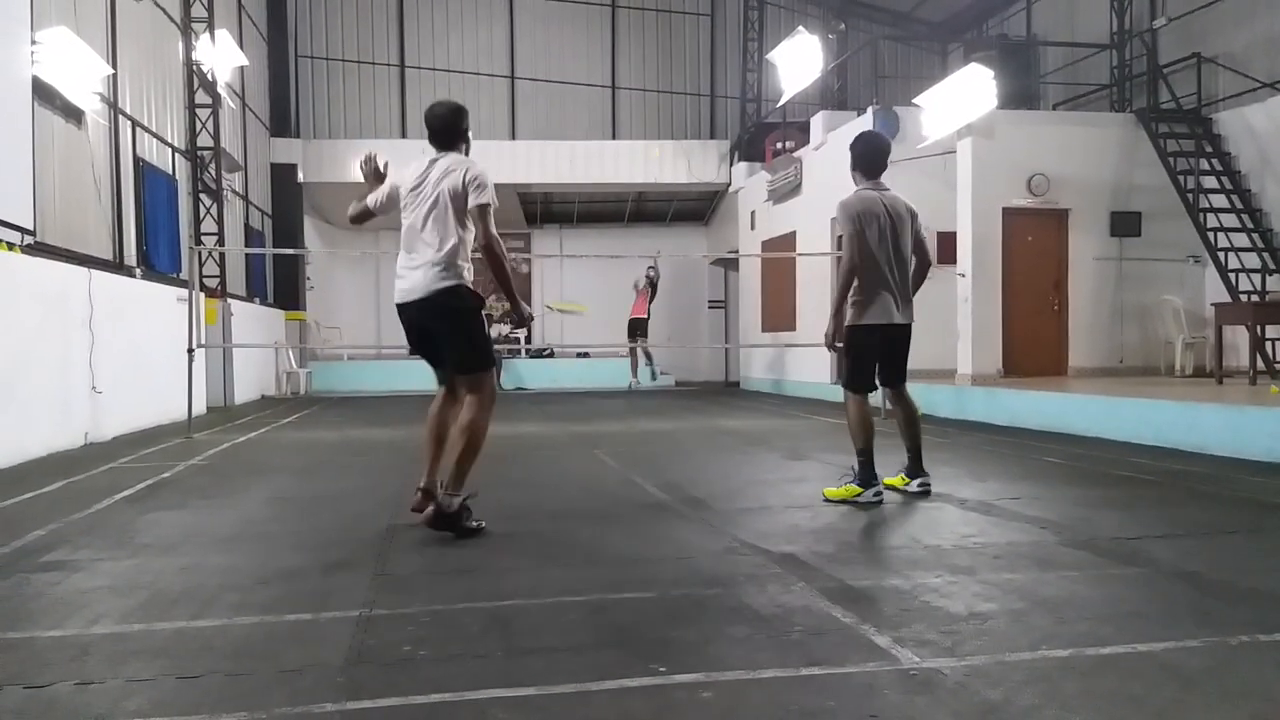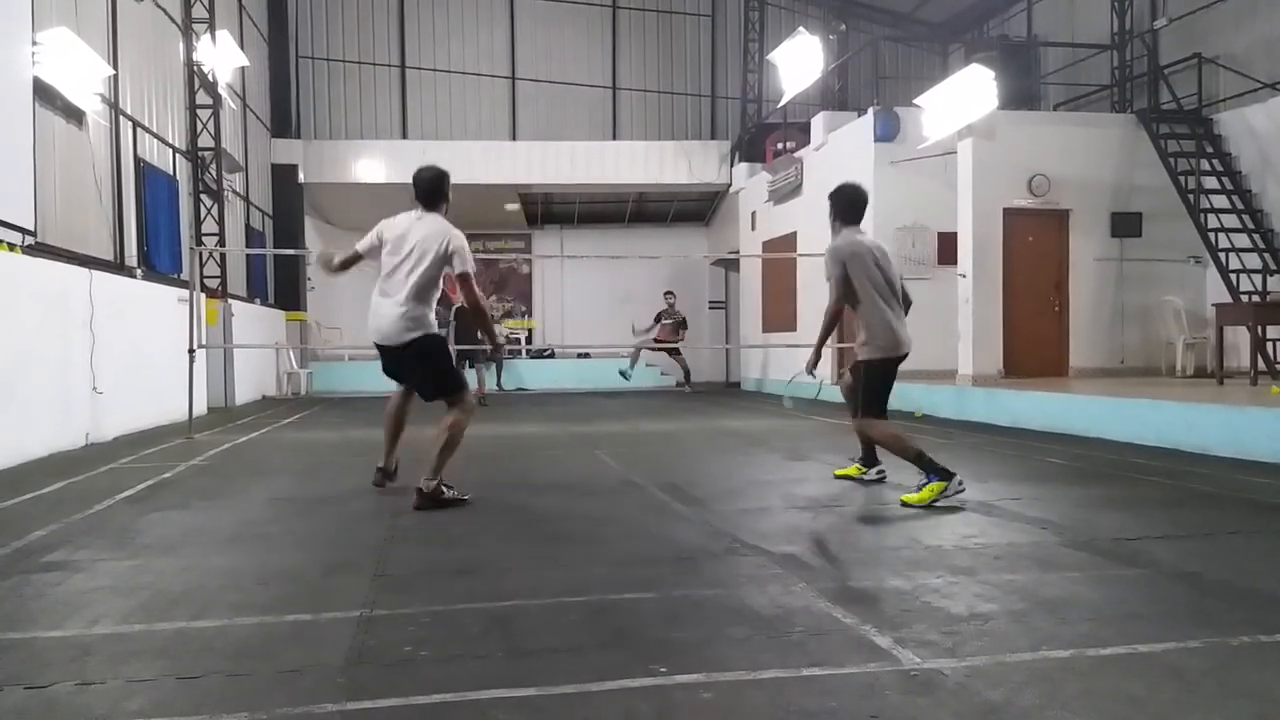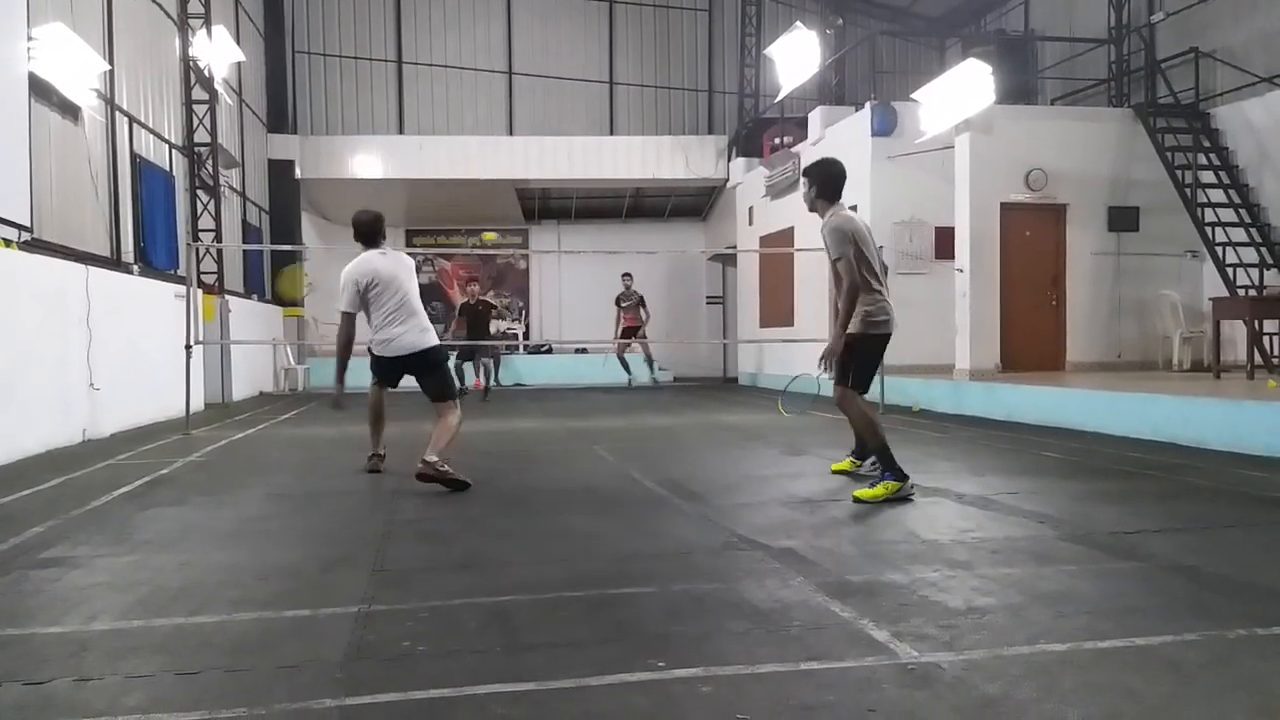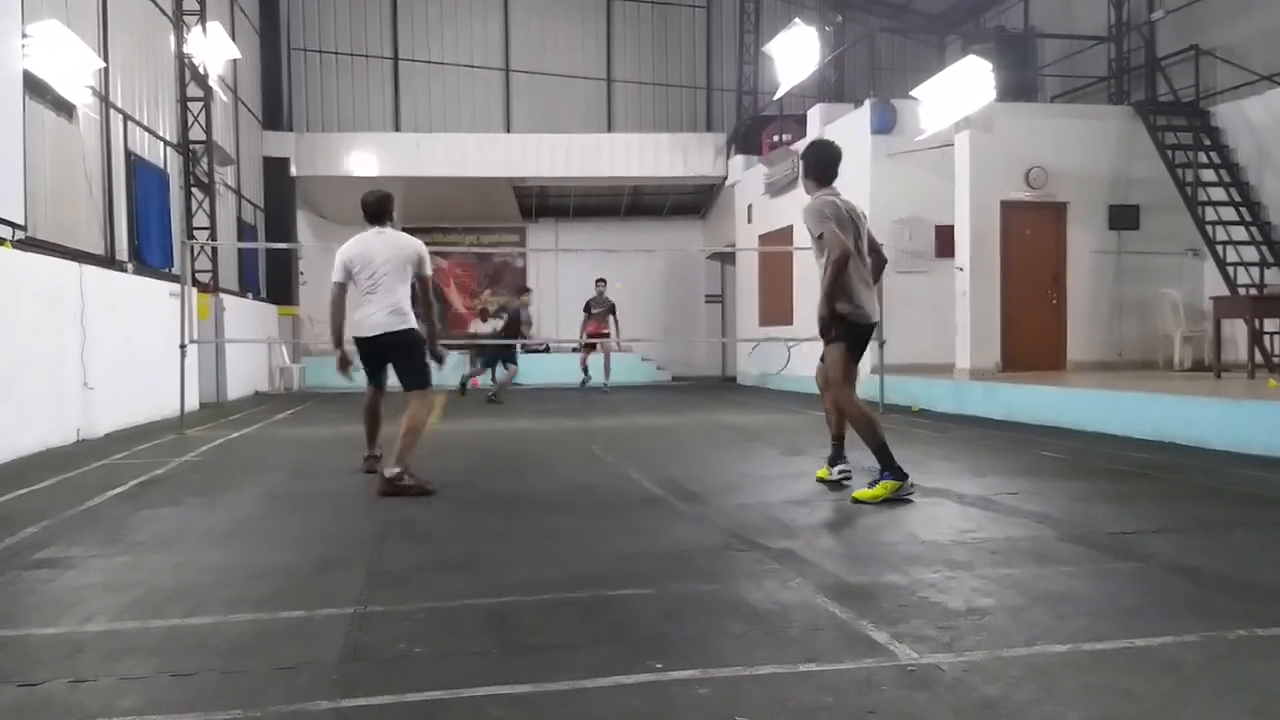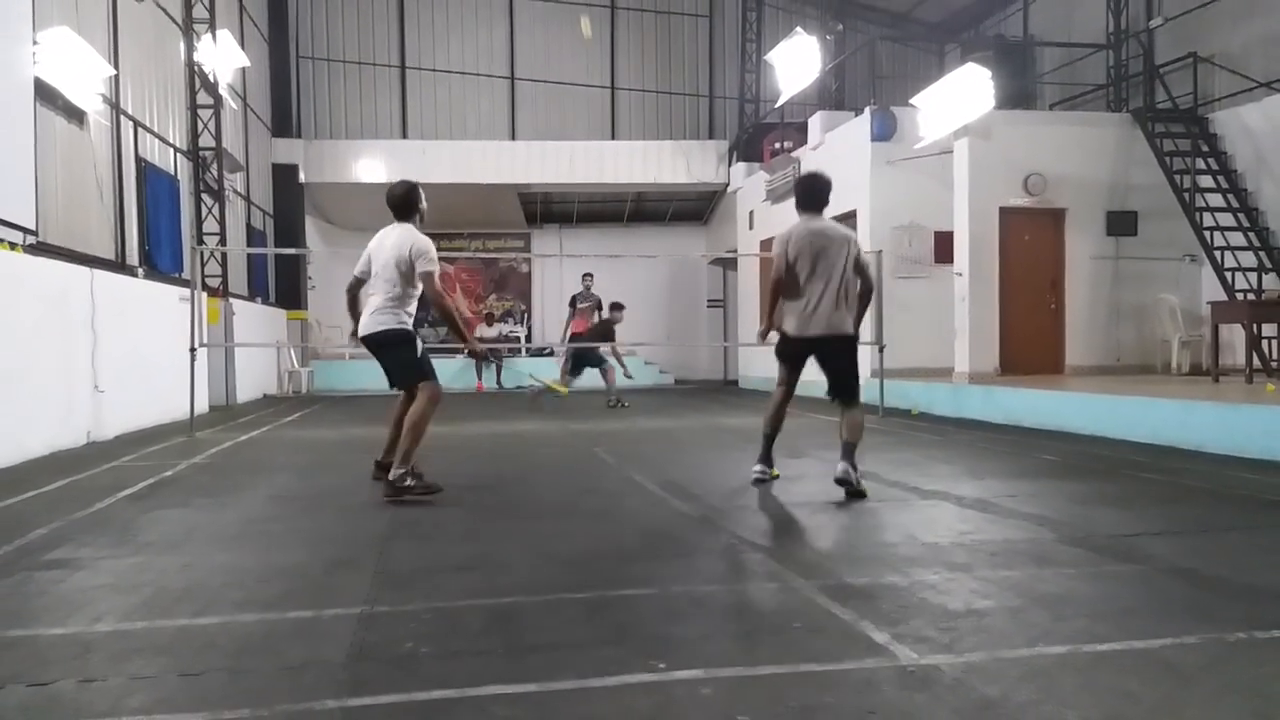
dt=0.4s
person 1, frame 1
left shoulder: (851, 205)
right shoulder: (904, 207)
left elbow: (849, 263)
right elbow: (924, 260)
left wrist: (834, 317)
left hip: (865, 314)
right hip: (900, 315)
left knee: (855, 393)
right knee: (897, 389)
left ankle: (866, 480)
right ankle: (916, 472)
person 1, frame 2
left shoulder: (838, 248)
right shoulder: (877, 247)
left elbow: (837, 305)
right elbow: (906, 298)
left wrist: (817, 350)
left hip: (877, 345)
right hip: (897, 341)
left knee: (866, 422)
right knee: (849, 387)
left ankle: (940, 476)
right ankle: (869, 462)
person 1, frame 3
left shoulder: (834, 226)
right shoulder: (851, 219)
left elbow: (850, 283)
right elbow: (880, 269)
left wrist: (837, 336)
left hip: (867, 323)
right hip: (872, 319)
left knee: (847, 395)
right knee: (849, 390)
left ankle: (895, 477)
right ankle: (864, 454)
person 1, frame 4
left shoulder: (816, 207)
right shoulder: (850, 207)
left elbow: (841, 252)
right elbow: (879, 257)
left wrist: (825, 301)
left hip: (845, 313)
right hip: (862, 311)
left knee: (840, 391)
right knee: (826, 380)
left ankle: (893, 474)
right ankle: (837, 460)
person 1, frame 5
left shoulder: (788, 237)
right shoulder: (846, 236)
left elbow: (777, 278)
right elbow: (867, 284)
left wrist: (768, 321)
right wrist: (855, 324)
left hip: (797, 328)
right hip: (839, 331)
left knee: (783, 392)
right knee: (850, 404)
left ankle: (764, 461)
right ankle: (847, 461)
person 2, frame 1
left shoulder: (407, 178)
right shoulder: (471, 173)
left elbow: (355, 215)
right elbow: (487, 241)
left wrist: (373, 185)
right wrist: (516, 303)
left hip: (407, 296)
right hip: (446, 291)
left knee: (451, 389)
right knee: (481, 394)
left ankle: (429, 488)
right ankle: (449, 502)
person 2, frame 2
left shoulder: (389, 226)
right shoulder: (451, 237)
left elbow: (342, 264)
right elbow: (471, 297)
left wrist: (328, 261)
right wrist: (491, 336)
left hip: (382, 331)
right hip: (416, 333)
left knee: (406, 388)
right knee: (461, 404)
left ankle: (386, 466)
right ankle: (430, 486)
person 2, frame 3
left shoulder: (353, 272)
right shoulder: (406, 260)
left elbow: (347, 328)
left wrist: (340, 378)
left hip: (386, 349)
right hip: (426, 345)
left knee: (378, 387)
right knee: (450, 412)
left ankle: (376, 454)
right ankle: (432, 460)
person 2, frame 4
left shoulder: (348, 250)
right shoulder: (414, 245)
left elbow: (337, 301)
right elbow: (427, 299)
left wrist: (339, 349)
right wrist: (434, 341)
left hip: (365, 331)
right hip: (403, 328)
left knee: (375, 389)
right knee: (421, 399)
left ankle: (372, 455)
right ankle: (394, 472)
person 2, frame 5
left shoulder: (379, 239)
right shoulder: (419, 242)
left elbow: (352, 288)
right elbow: (435, 296)
left wrist: (357, 323)
right wrist: (467, 339)
left hip: (372, 328)
right hip: (391, 328)
left knee: (413, 392)
right knee: (430, 392)
left ankle: (387, 462)
right ankle: (399, 475)
